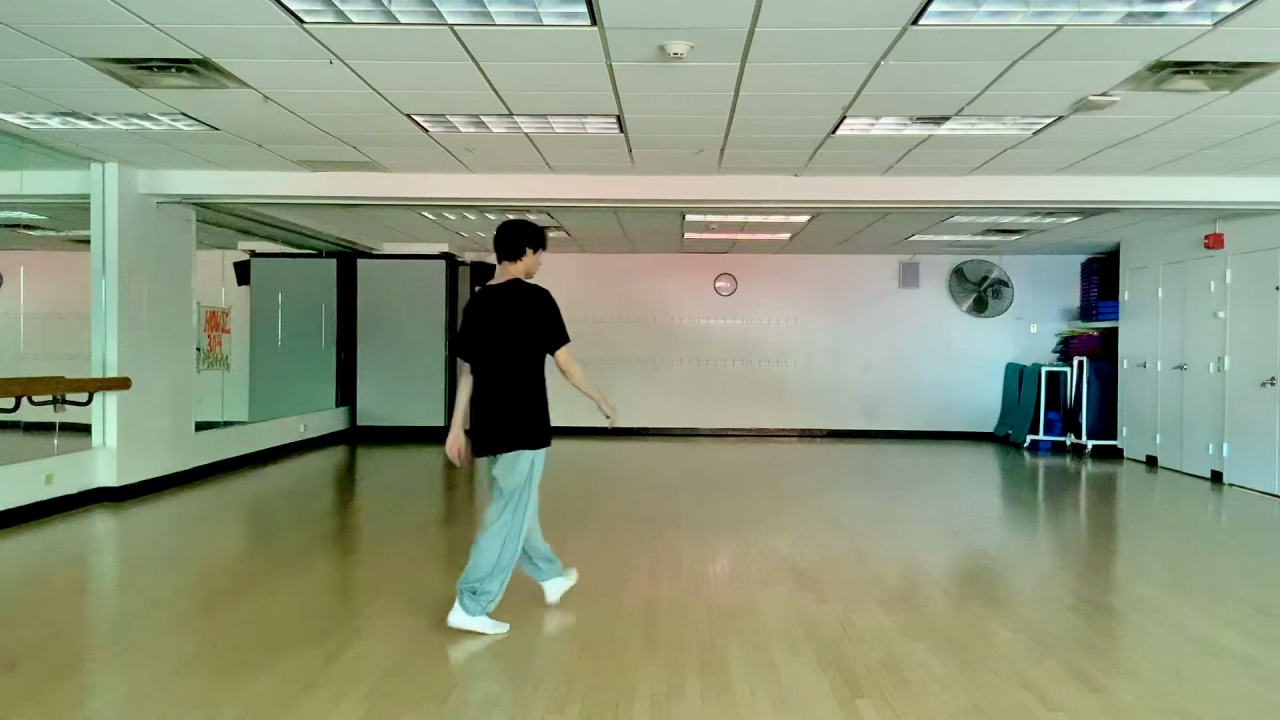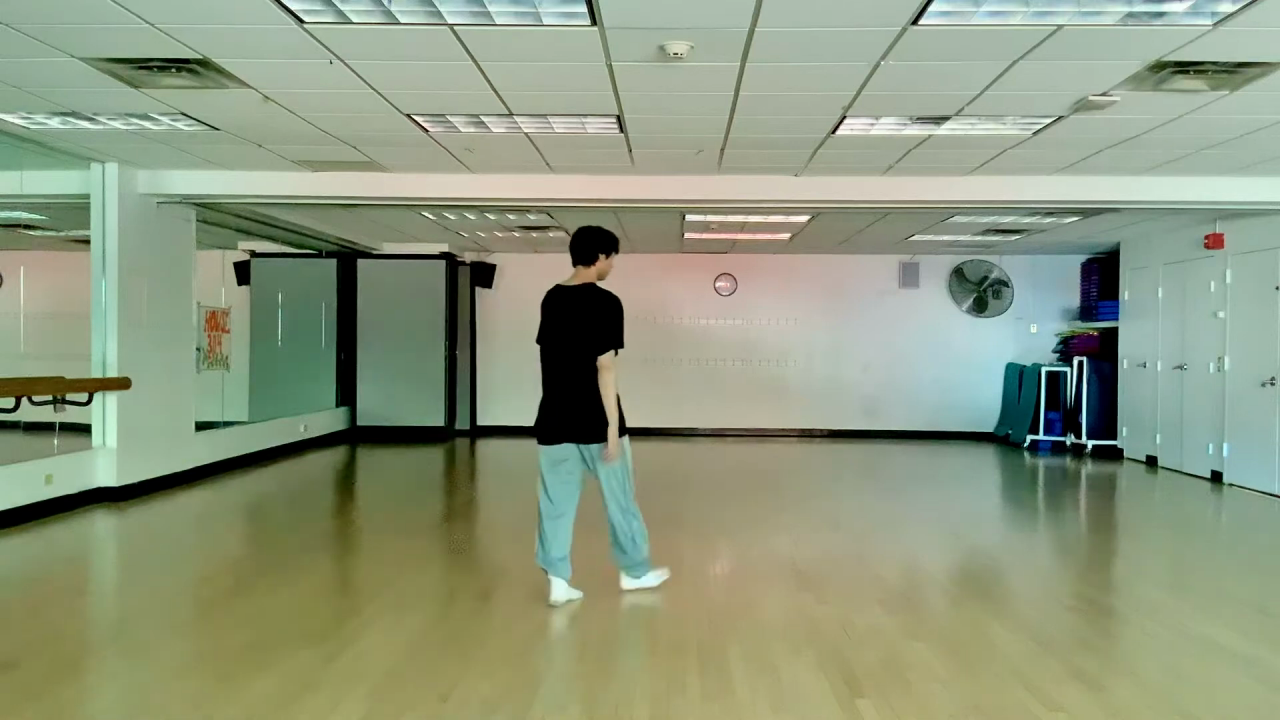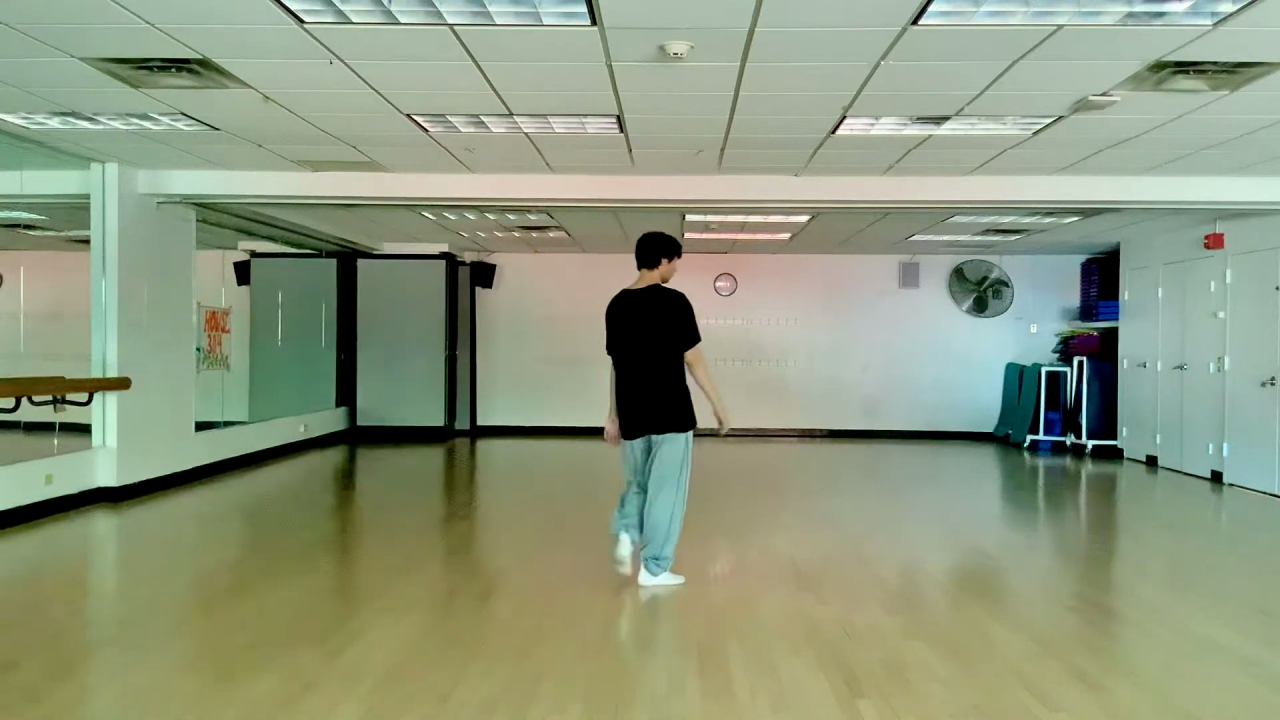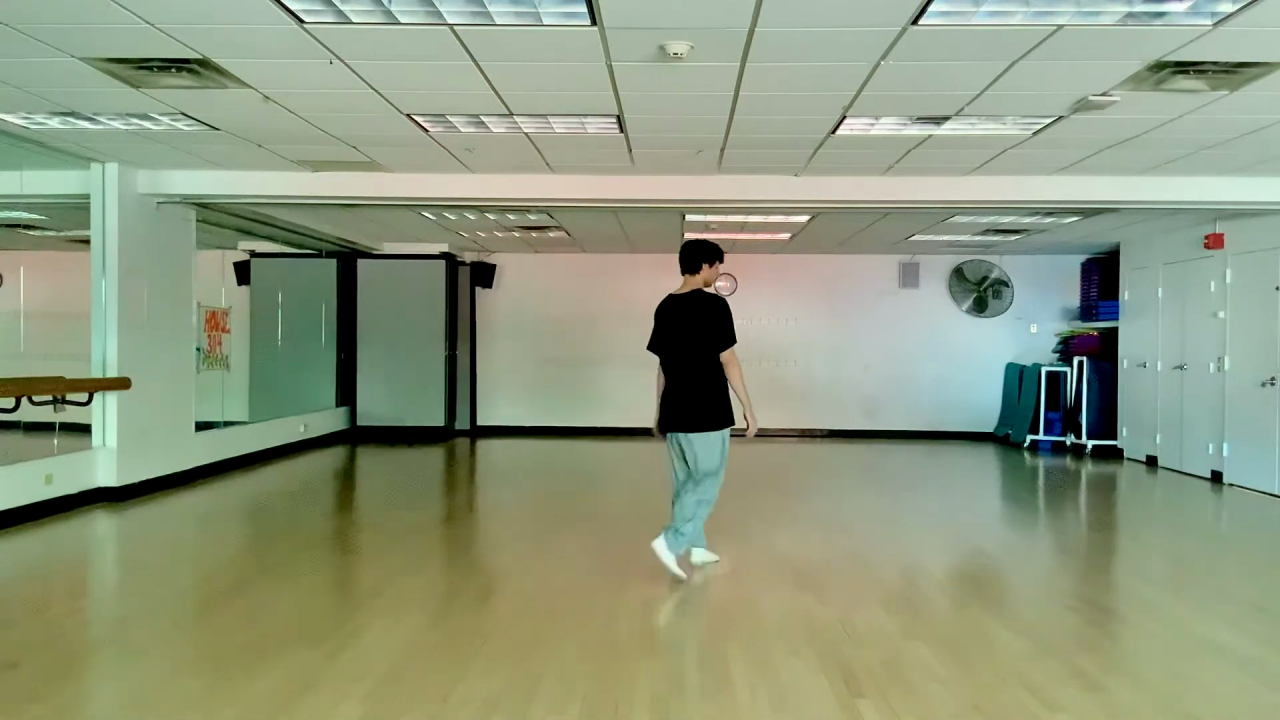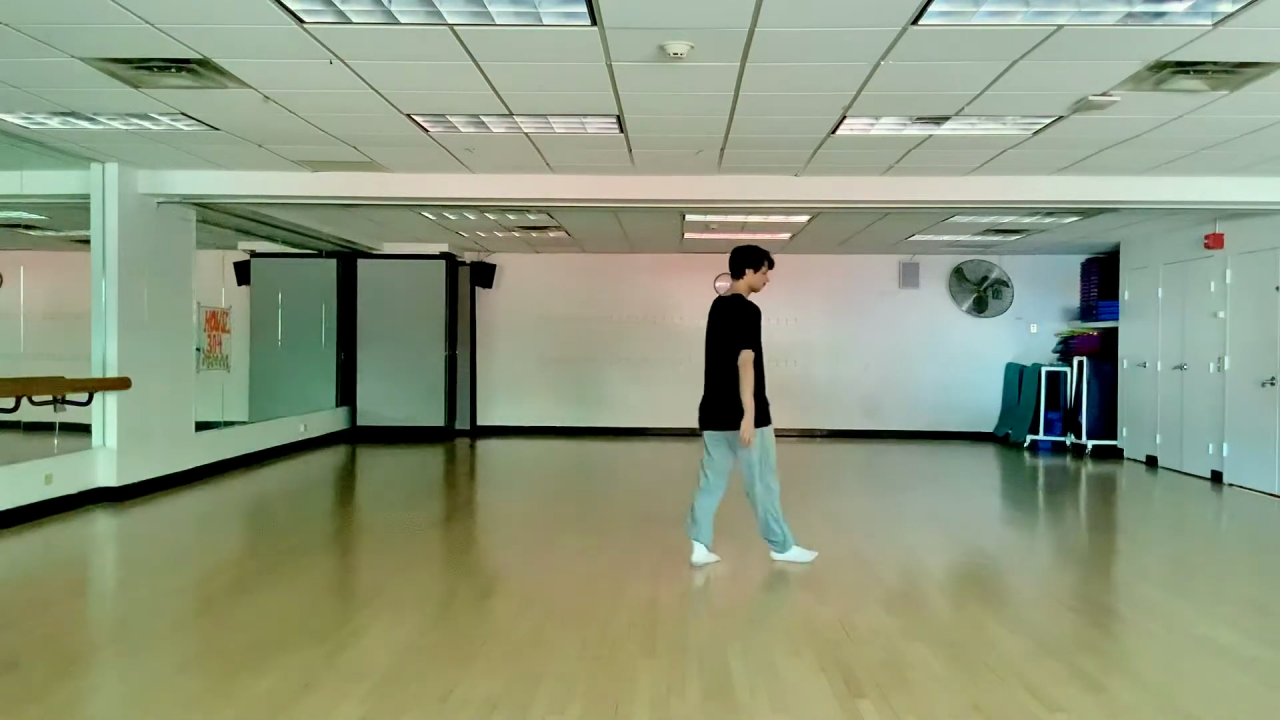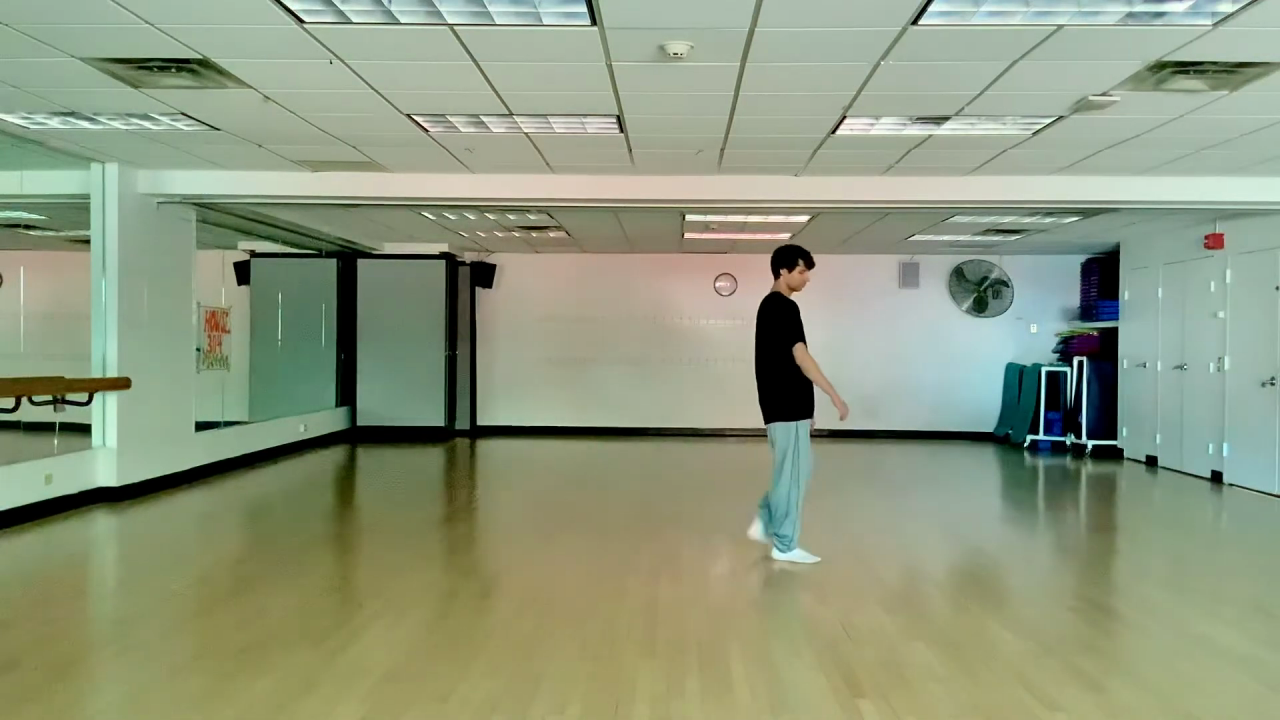
dt=0.5s
person 1, frame 1
left shoulder: (476, 303)
right shoulder: (534, 299)
left elbow: (468, 370)
right elbow: (565, 362)
left wrist: (457, 426)
right wrist: (602, 402)
left hip: (489, 428)
right hip: (523, 426)
left knee: (520, 504)
right knee: (507, 514)
left ankle: (551, 576)
right ankle: (470, 606)
person 1, frame 2
left shoulder: (551, 299)
right shoulder: (604, 303)
right elbow: (605, 367)
right wrist: (613, 424)
left hip: (555, 420)
right hip: (594, 420)
left knee: (555, 502)
right knee: (619, 498)
left ankle: (558, 579)
right ankle: (636, 571)
person 1, frame 3
left shoulder: (617, 304)
right shoulder: (673, 302)
left elbow: (616, 363)
right elbow: (693, 360)
left wrist: (613, 415)
right wrist: (718, 405)
left hip: (633, 414)
right hip: (670, 414)
left knee: (638, 484)
right knee: (667, 490)
left ankle: (624, 536)
right ankle: (654, 568)
person 1, frame 4
left shoulder: (665, 308)
right shoulder: (714, 305)
left elbow: (662, 364)
right elbow: (728, 360)
left wrist: (659, 409)
right wrist: (748, 406)
left hip: (674, 412)
right hip: (708, 412)
left knee: (685, 482)
right knee: (706, 483)
left ankle: (696, 546)
right ankle: (670, 541)
person 1, frame 5
left shoulder: (718, 306)
right shoulder: (747, 311)
right elbow: (745, 363)
right wrist: (749, 413)
left hip: (714, 411)
right hip: (739, 413)
left knee: (712, 479)
right knee: (761, 482)
left ankle: (700, 544)
right ankle: (781, 546)
person 1, frame 6
left shoulder: (771, 305)
right shoulder: (784, 307)
right elbow: (801, 357)
right wrist: (835, 397)
left hip: (780, 403)
right hip: (790, 406)
left knee: (789, 471)
right knee: (791, 474)
left ankle: (765, 523)
right ankle: (784, 546)
